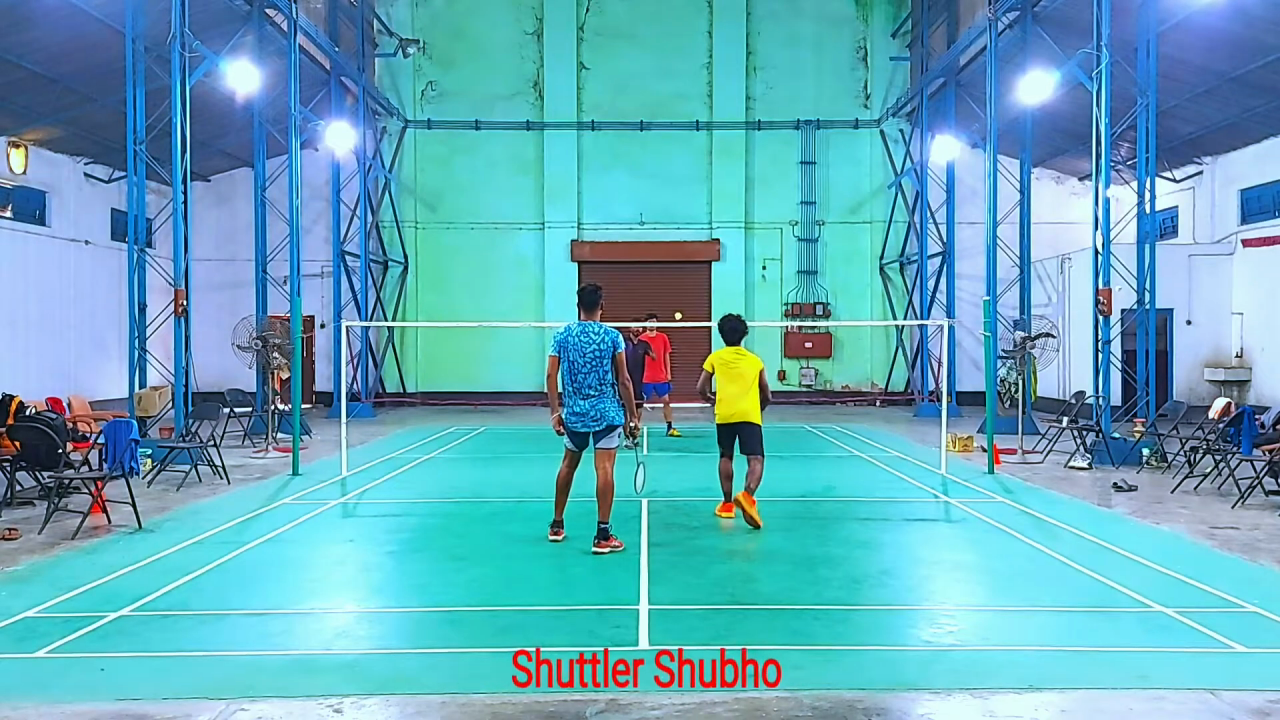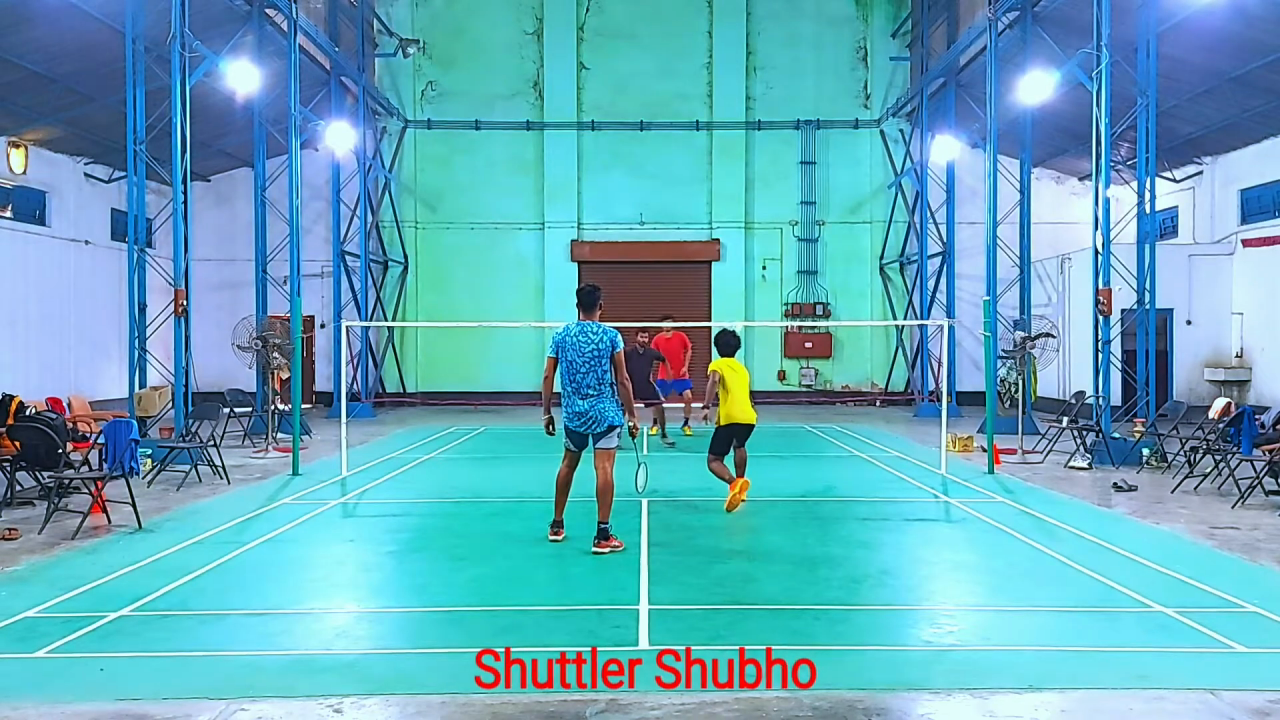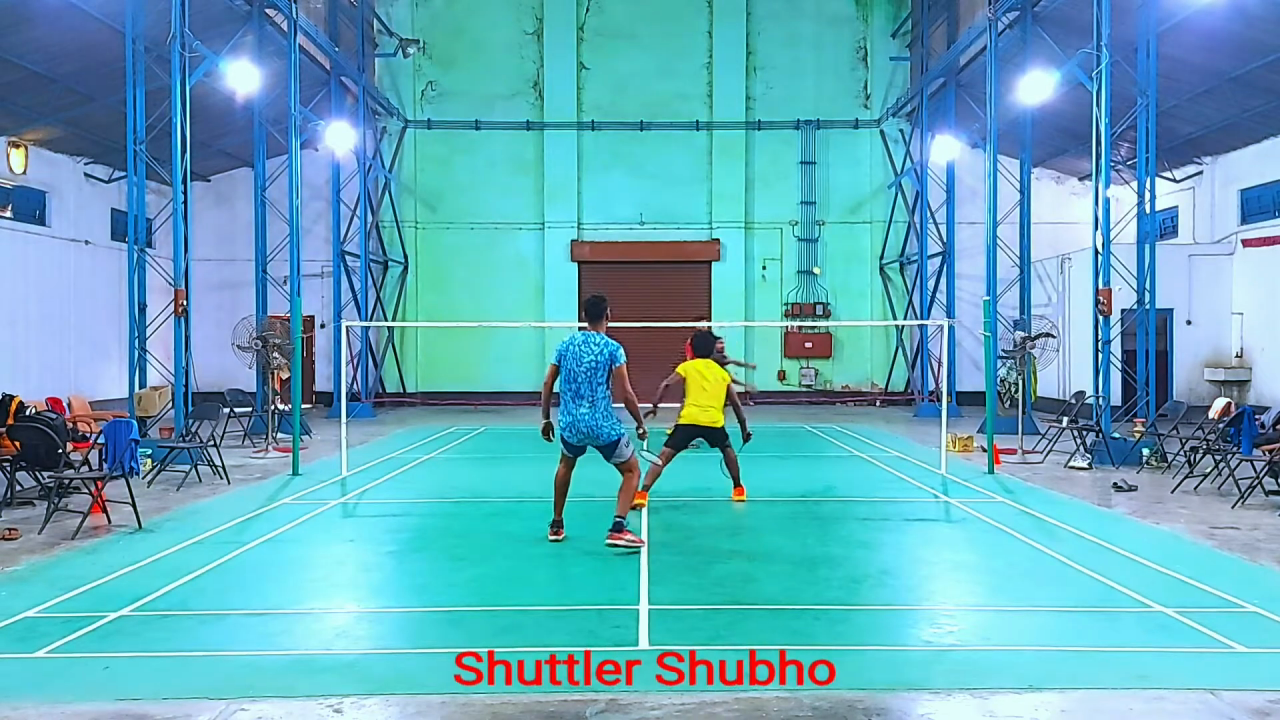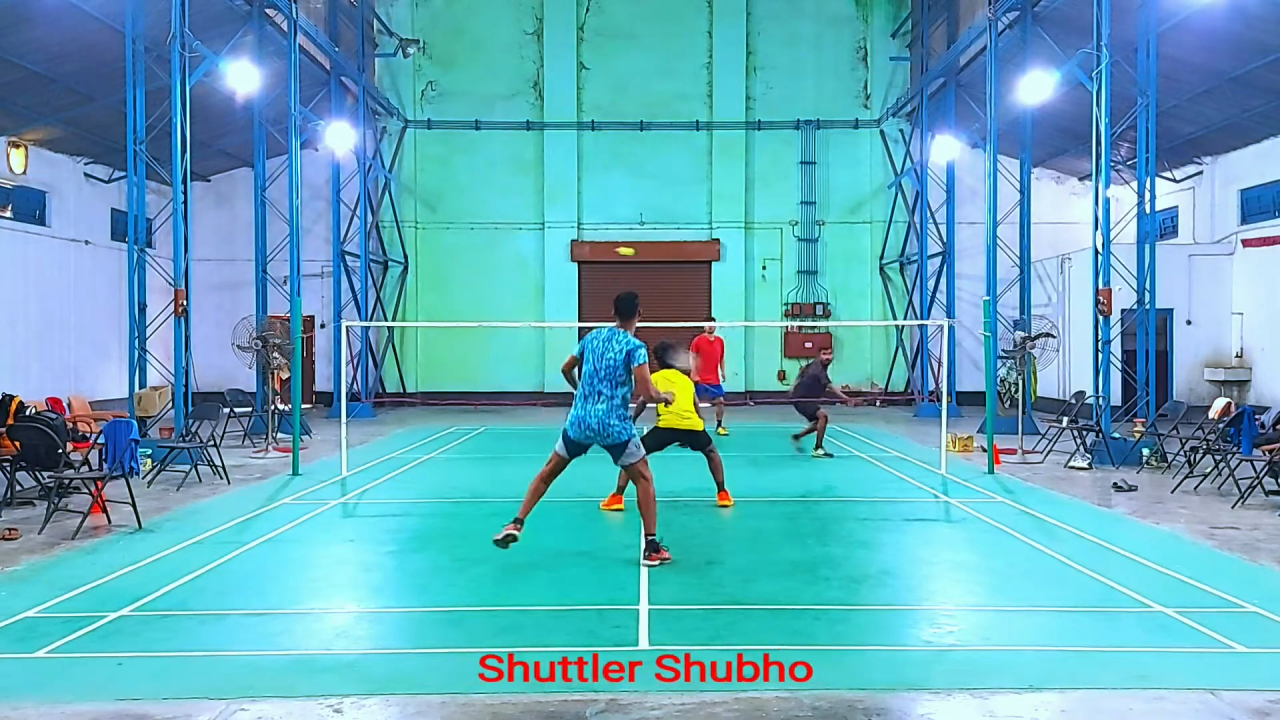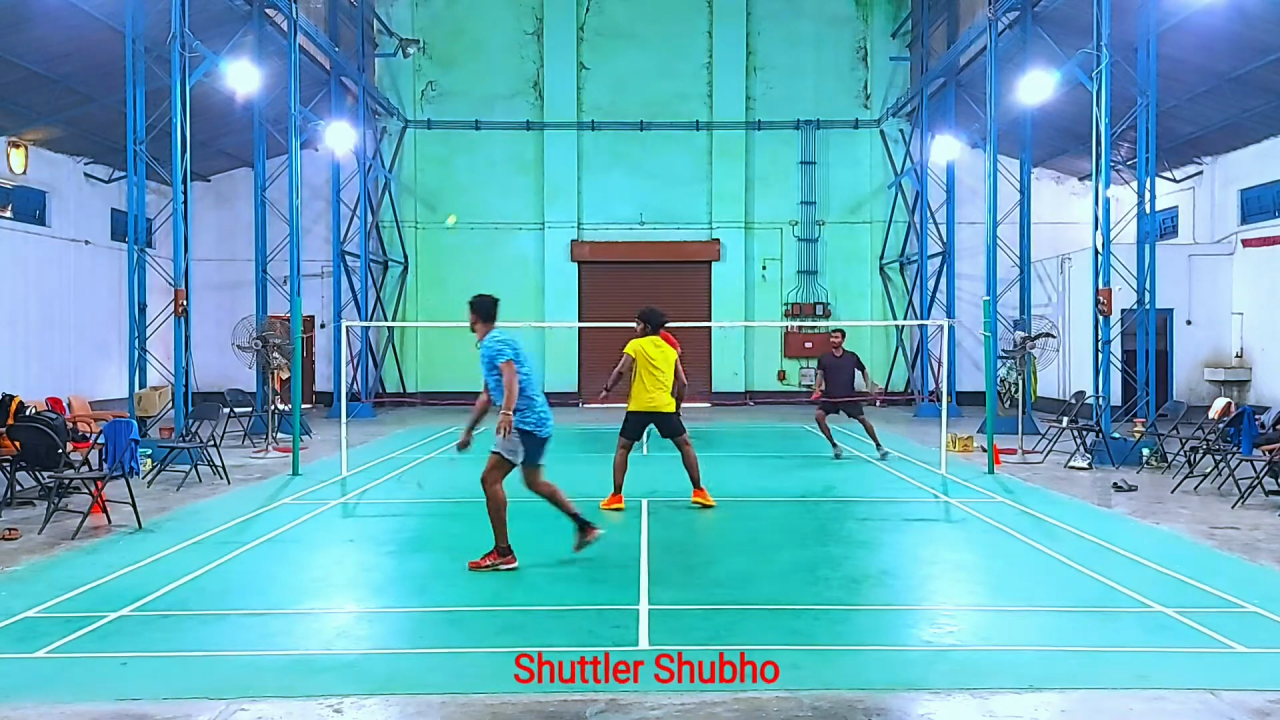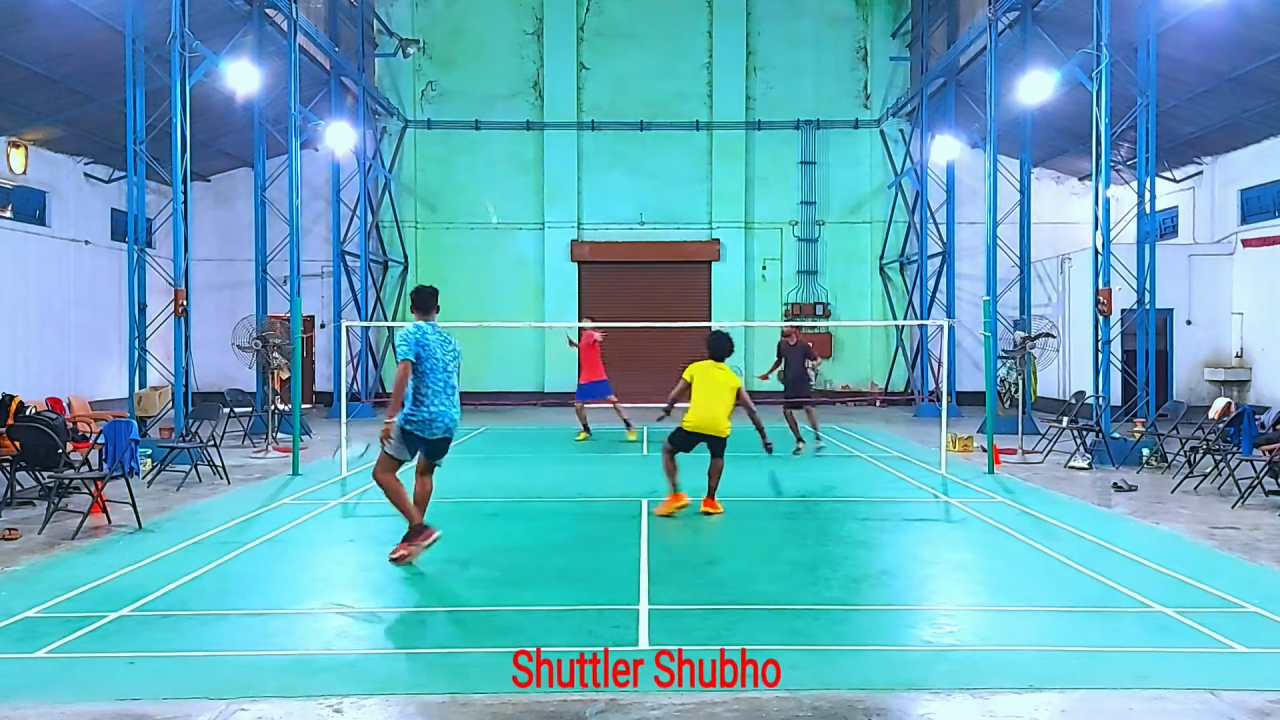
dt=0.5s
person 1, frame 1
left shoulder: (562, 335)
right shoulder: (612, 336)
left elbow: (551, 375)
right elbow: (623, 380)
left wrist: (555, 412)
right wrist: (632, 416)
left hip: (574, 414)
right hip: (607, 413)
left knee: (568, 465)
right knee: (604, 470)
left ankle: (557, 525)
right ankle: (602, 535)
person 1, frame 2
left shoulder: (560, 336)
right shoulder: (611, 336)
left elbow: (548, 377)
right elbow: (622, 380)
left wrist: (546, 413)
right wrist: (631, 415)
left hip: (573, 413)
right hip: (605, 412)
left knee: (568, 465)
right knee: (604, 470)
left ankle: (557, 525)
right ankle: (602, 535)
person 1, frame 3
left shoulder: (566, 344)
right shoulder: (612, 349)
left elbow: (547, 385)
right elbow: (626, 393)
left wrist: (545, 419)
right wrist: (640, 423)
left hip: (570, 424)
right hip: (603, 425)
left knee: (565, 468)
right knee: (631, 472)
left ankle: (556, 525)
right ankle: (618, 527)
person 1, frame 4
left shoulder: (592, 337)
right shoulder: (635, 347)
left elbow: (567, 369)
right elbow: (647, 392)
right wrist: (665, 397)
left hip: (580, 421)
right hip: (614, 425)
left knee: (548, 472)
right knee: (644, 479)
left ankle: (516, 524)
right ankle: (652, 547)
person 1, frame 5
left shoulder: (495, 342)
right shoulder: (488, 345)
left elbow: (511, 378)
right elbow: (487, 395)
left wrist: (506, 413)
right wrist: (468, 430)
left hip: (524, 423)
right hip: (535, 421)
left knee: (490, 480)
right knee: (535, 482)
left ankle: (503, 552)
right ankle: (584, 526)
person 1, frame 6
left shoulder: (410, 333)
right shoulder: (450, 339)
left elbow: (402, 377)
left wrist: (390, 418)
left hip: (420, 417)
right hip: (449, 419)
left knee: (383, 473)
right knee: (424, 473)
left ankle: (420, 529)
right ankle: (413, 538)
person 2, frame 1
left shoulder: (715, 358)
right shoulder: (755, 360)
left elbow: (701, 389)
right elbow: (767, 398)
left wrist: (710, 398)
left hip: (725, 417)
right hip: (751, 416)
left knee: (726, 457)
right knee: (755, 461)
left ankle: (727, 504)
right ankle: (746, 497)
person 2, frame 2
left shoulder: (717, 365)
right shoulder: (742, 368)
left elbow: (714, 382)
left wrist: (706, 406)
left hip: (729, 419)
right hip: (749, 418)
left knee: (713, 461)
right knee: (739, 447)
left ankle: (735, 483)
right ankle: (739, 488)
person 2, frame 3
left shoulder: (688, 366)
right shoulder: (722, 374)
left elbow: (667, 384)
right elbow: (737, 405)
left wrist: (654, 406)
right wrist: (744, 429)
left hip: (688, 421)
right hip: (714, 423)
left knee: (664, 456)
right knee: (727, 450)
left ankle: (642, 494)
right ankle: (737, 489)
person 2, frame 4
left shoulder: (655, 378)
right shoulder: (687, 380)
left elbow: (644, 399)
right elbow: (698, 411)
left wrist: (631, 420)
left hip: (668, 425)
right hip: (693, 425)
right knee: (712, 453)
left ankle: (617, 497)
right ankle: (723, 494)
person 2, frame 5
left shoulder: (635, 345)
right shoulder: (671, 351)
left elbow: (621, 370)
right elbow: (682, 383)
left wrist: (607, 389)
right wrist: (677, 408)
left hip: (639, 408)
right hip: (665, 408)
left knee: (623, 448)
right knee: (685, 446)
left ankle: (617, 497)
right ankle: (698, 491)
person 2, frame 6
left shoulder: (696, 368)
right shoulder: (733, 378)
left elbow: (675, 395)
right elbow: (751, 410)
left wrist: (667, 411)
right wrist: (764, 437)
left hip: (693, 425)
right hip: (719, 428)
left knee: (668, 451)
right knee: (717, 459)
left ankle: (676, 495)
right ankle: (710, 501)
